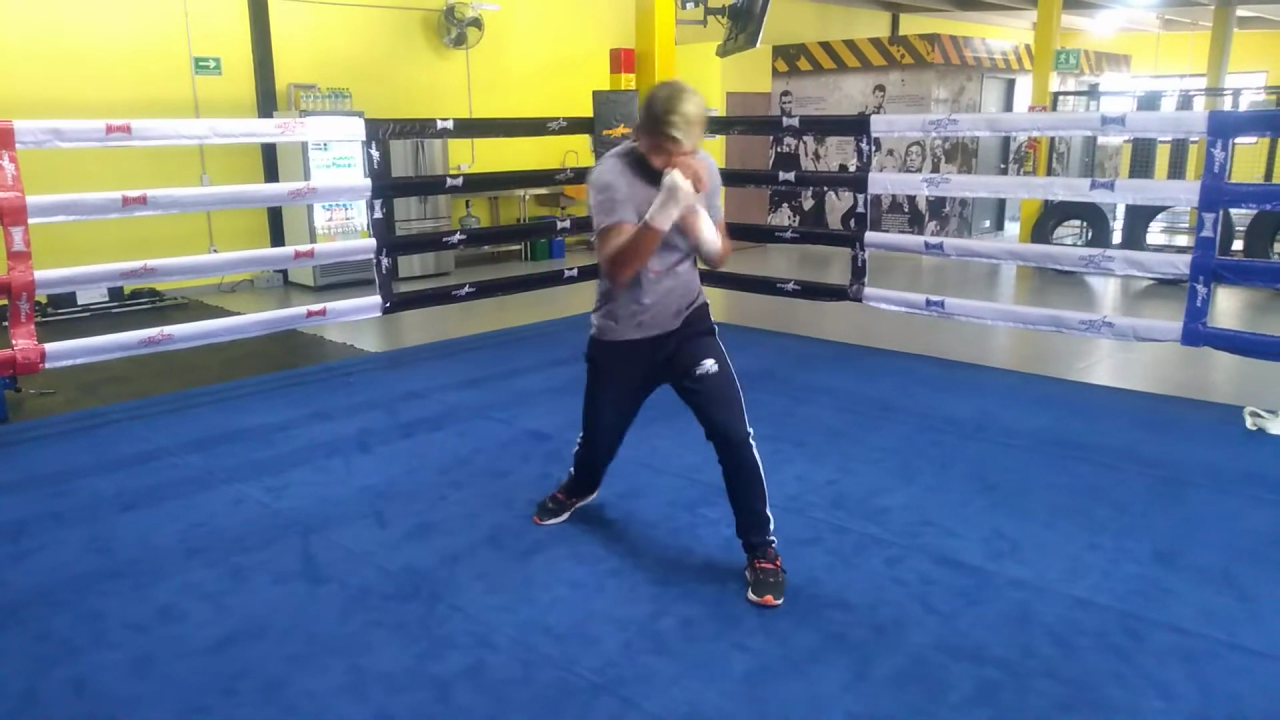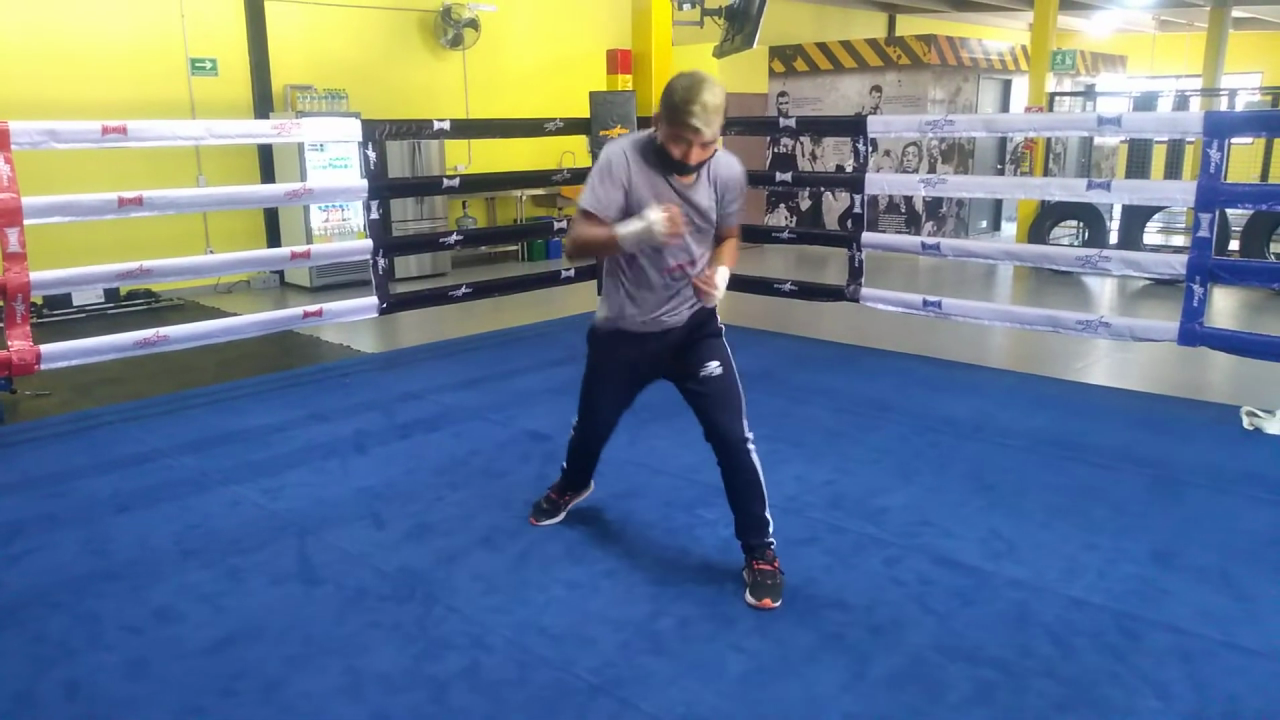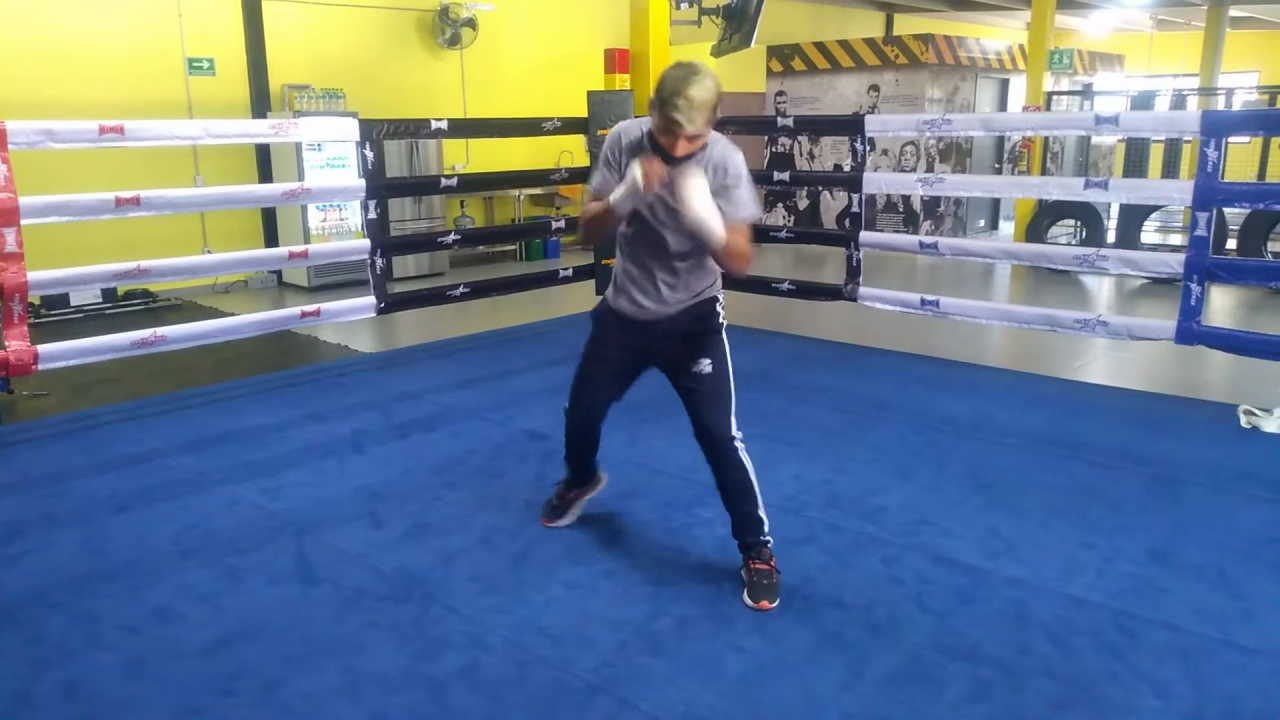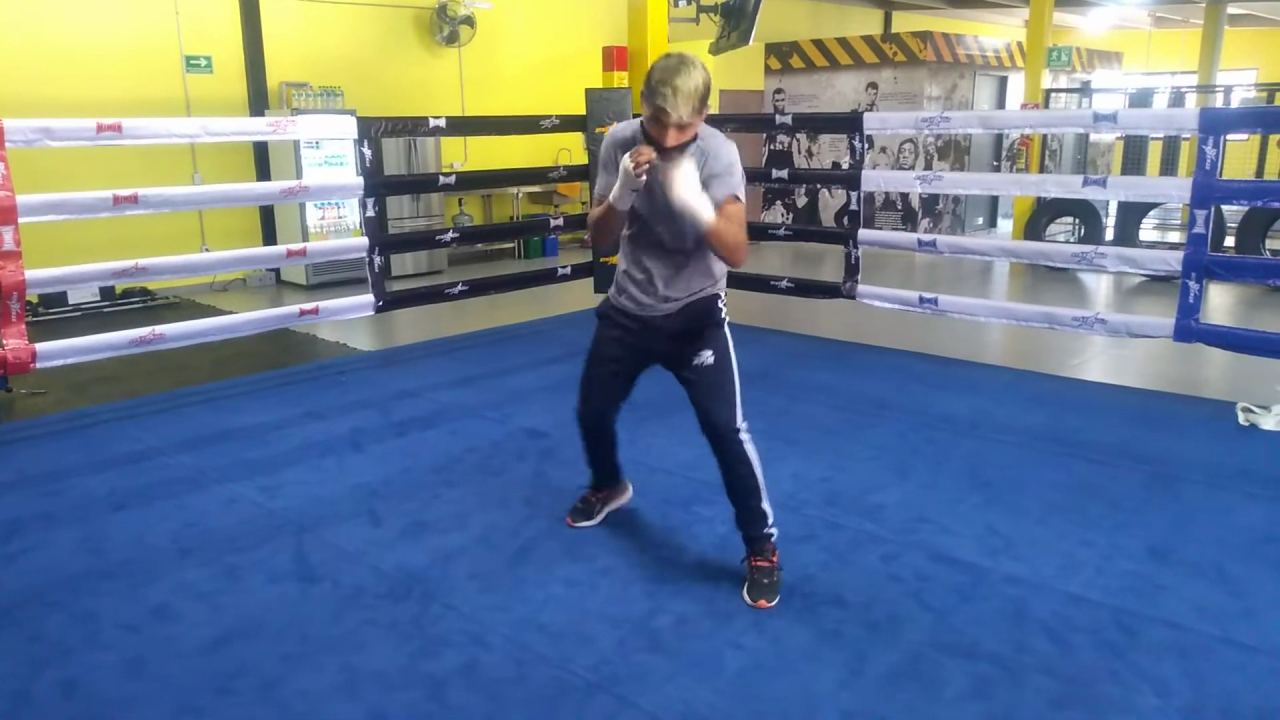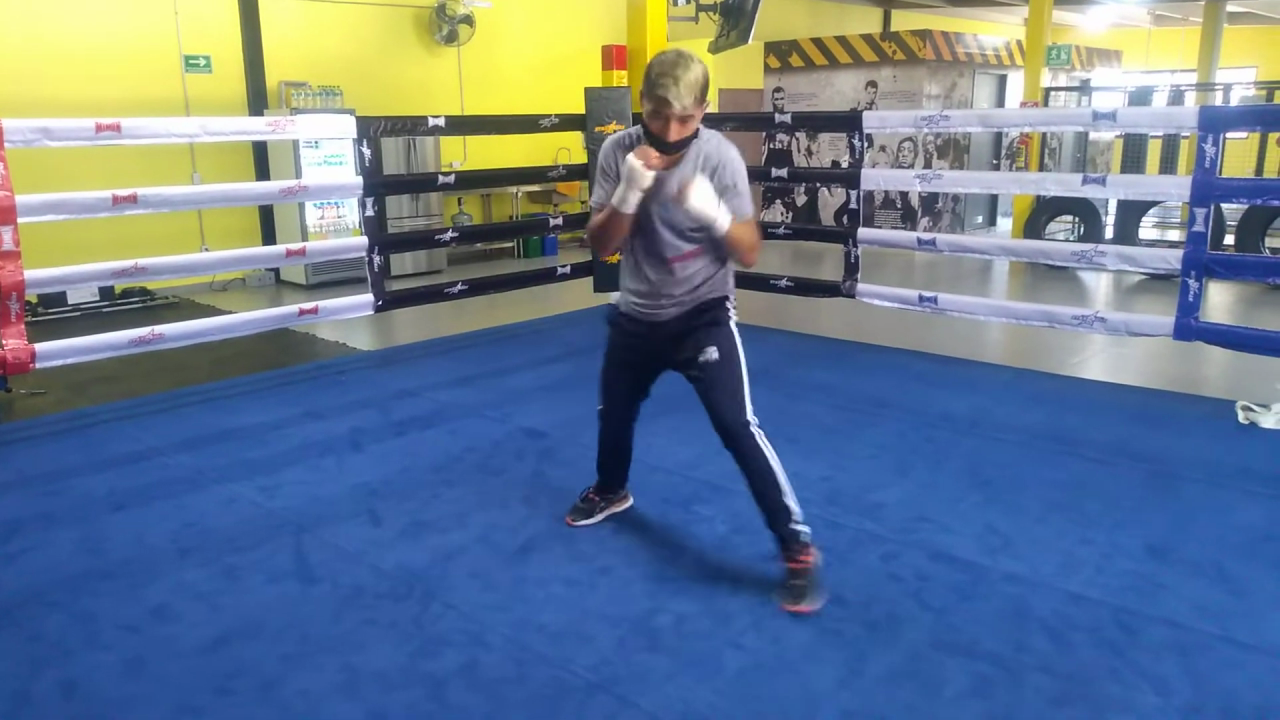
dt=0.1s
person 1, frame 1
left shoulder: (703, 169)
right shoulder: (611, 175)
left elbow: (720, 254)
right elbow: (614, 269)
left wrist: (710, 239)
right wrist: (663, 213)
left hip: (687, 326)
right hip: (620, 337)
left knee: (733, 434)
right knee: (599, 439)
left ankle: (761, 549)
right ankle: (580, 487)
person 1, frame 2
left shoulder: (728, 171)
right shoulder: (622, 157)
right elbow: (578, 241)
left wrist: (721, 272)
right wrist: (637, 232)
left hip: (693, 323)
right hip: (622, 328)
left knee: (732, 437)
right knee: (590, 430)
left ankle: (759, 551)
right ankle: (572, 485)
person 1, frame 3
left shoulder: (726, 162)
right shoulder: (622, 142)
left elbow: (739, 261)
right elbow: (589, 231)
left wrist: (708, 217)
right wrist: (623, 193)
left hip: (693, 314)
right hip: (624, 310)
left knee: (719, 435)
right knee: (581, 410)
left ankle: (757, 552)
right ankle: (581, 480)
person 1, frame 4
left shoulder: (718, 153)
right shoulder: (619, 141)
left elbow: (735, 251)
right elbow: (599, 237)
left wrist: (696, 202)
right wrist: (624, 187)
left hip: (695, 311)
right hip: (629, 309)
left knee: (725, 426)
right knee: (593, 411)
left ankle: (761, 547)
right ankle: (609, 485)
person 1, frame 5
left shoulder: (719, 154)
right shoulder: (616, 149)
left elbow: (747, 254)
right elbow: (601, 244)
left wrist: (714, 212)
right wrist: (628, 192)
left hip: (703, 312)
right hip: (637, 314)
left knee: (737, 426)
right knee: (613, 414)
left ankle: (798, 548)
right ankle: (610, 490)
